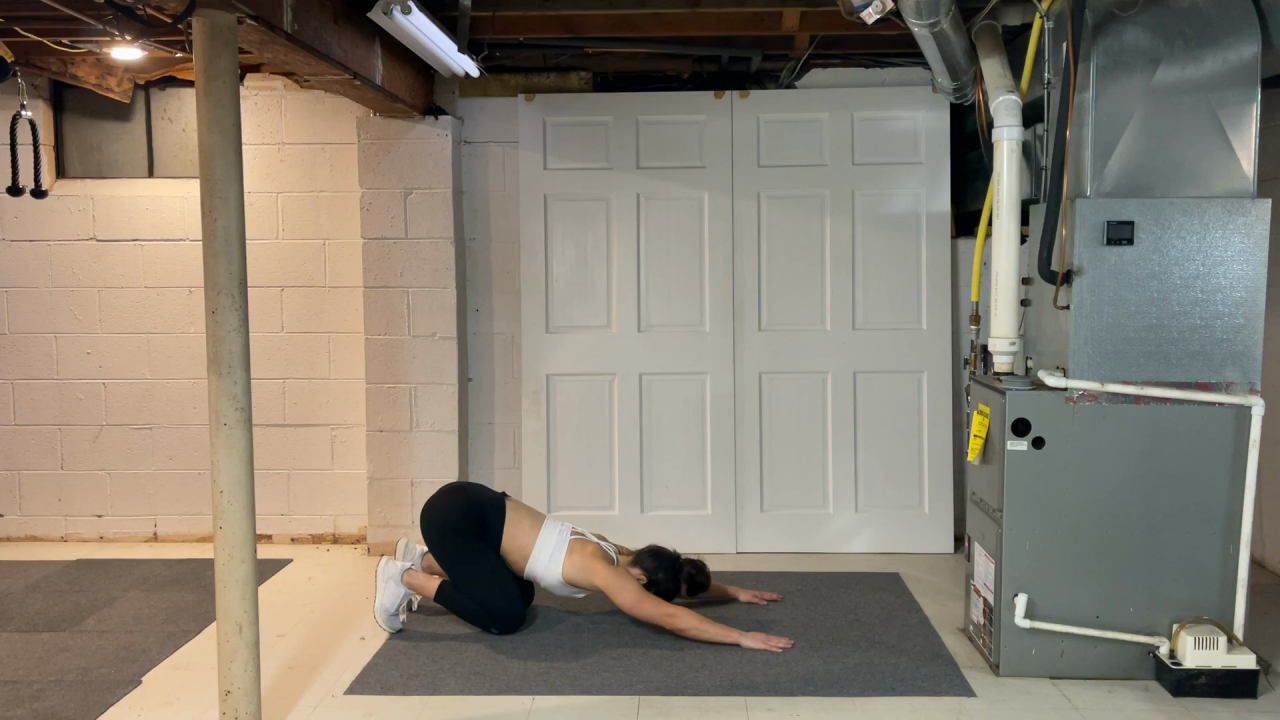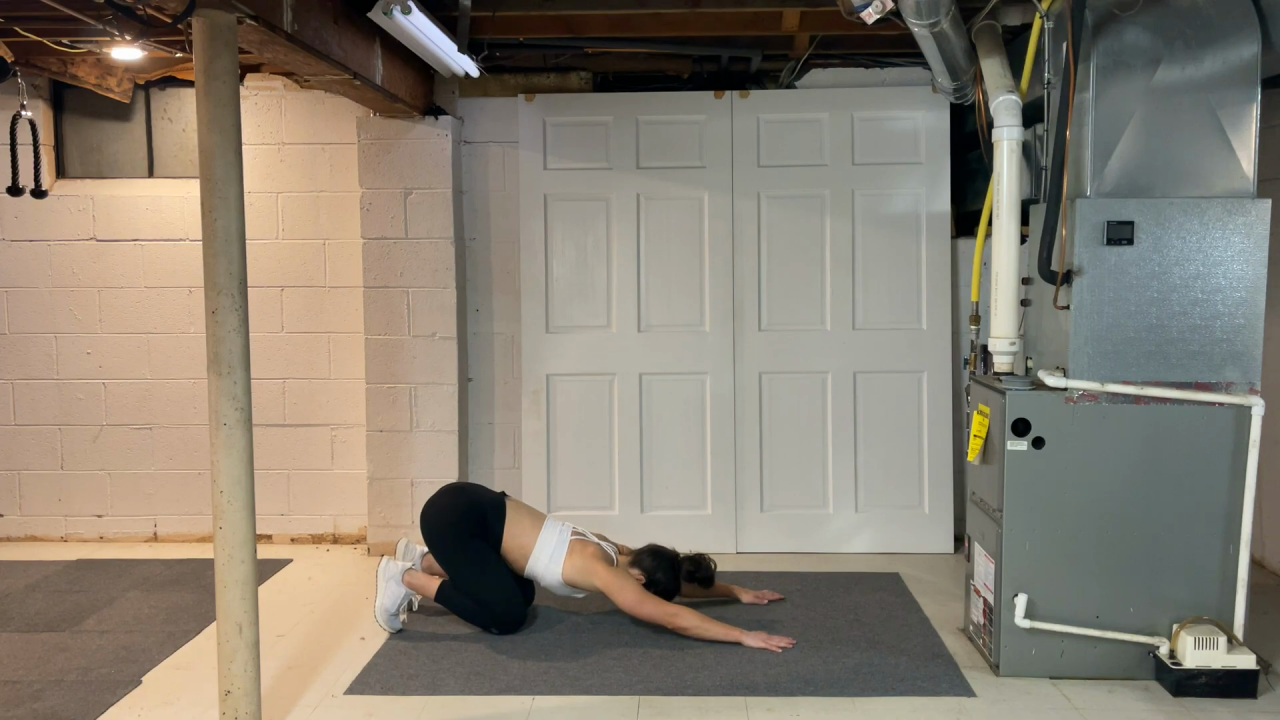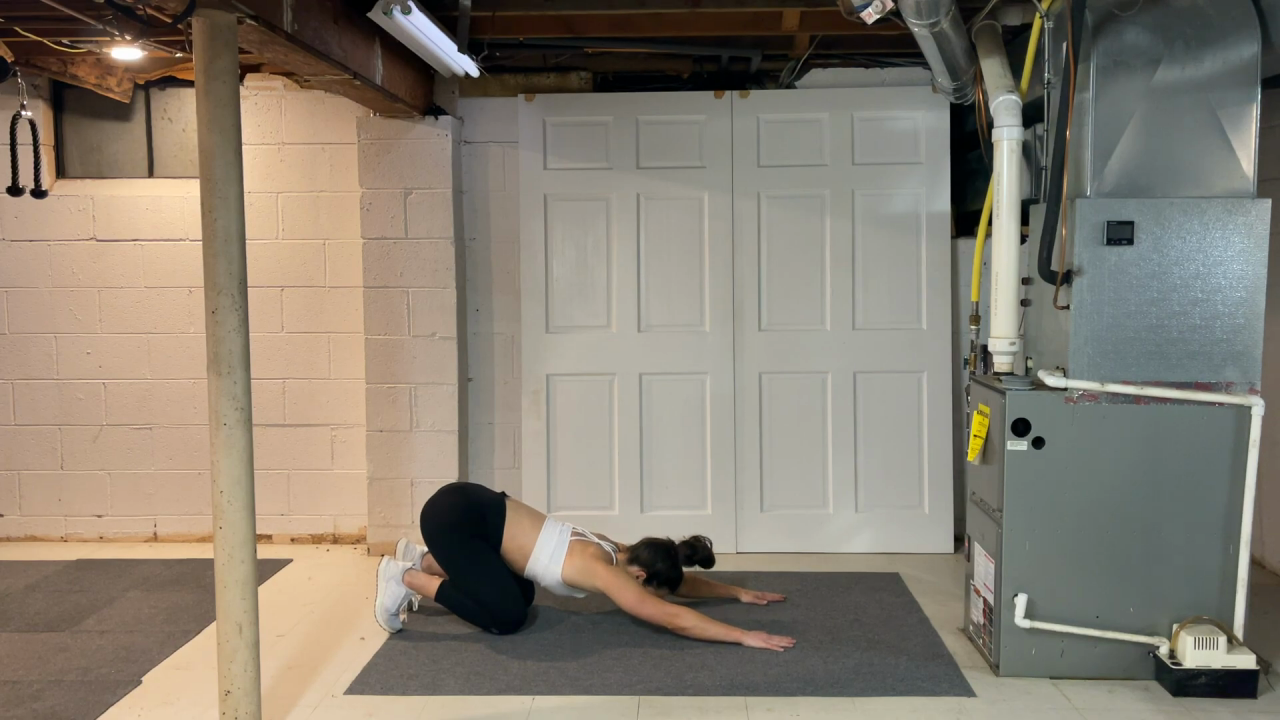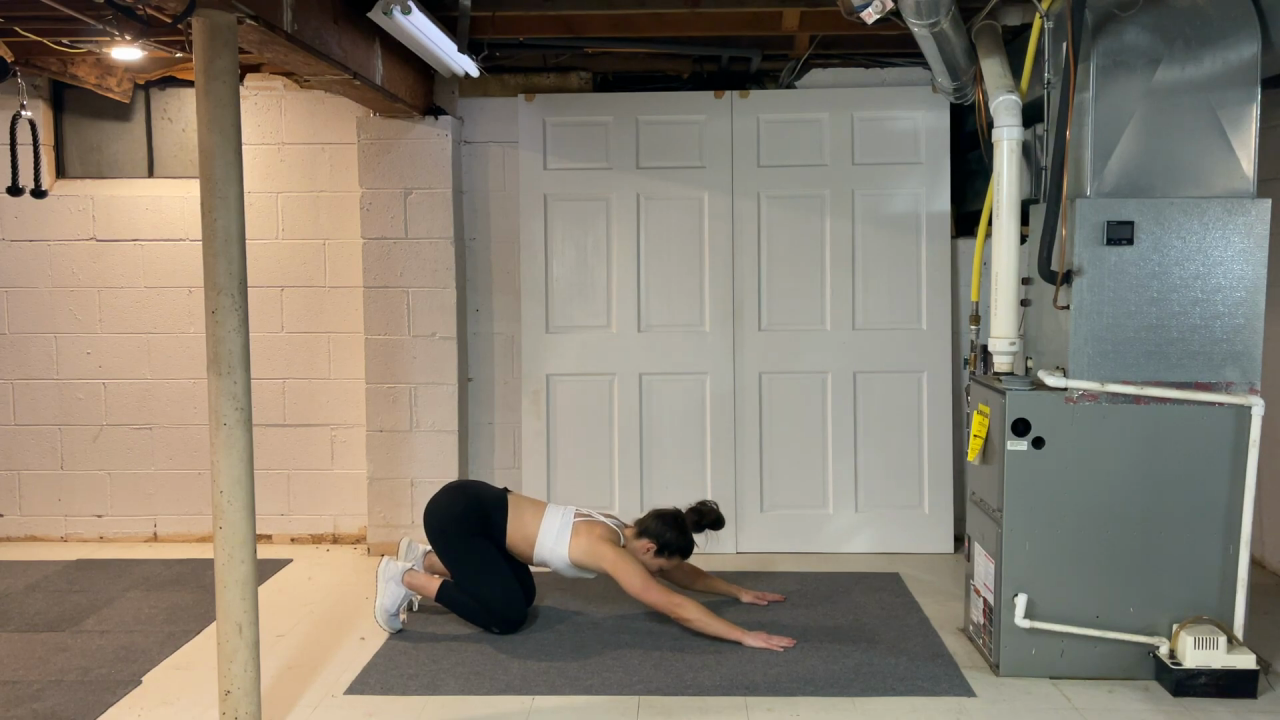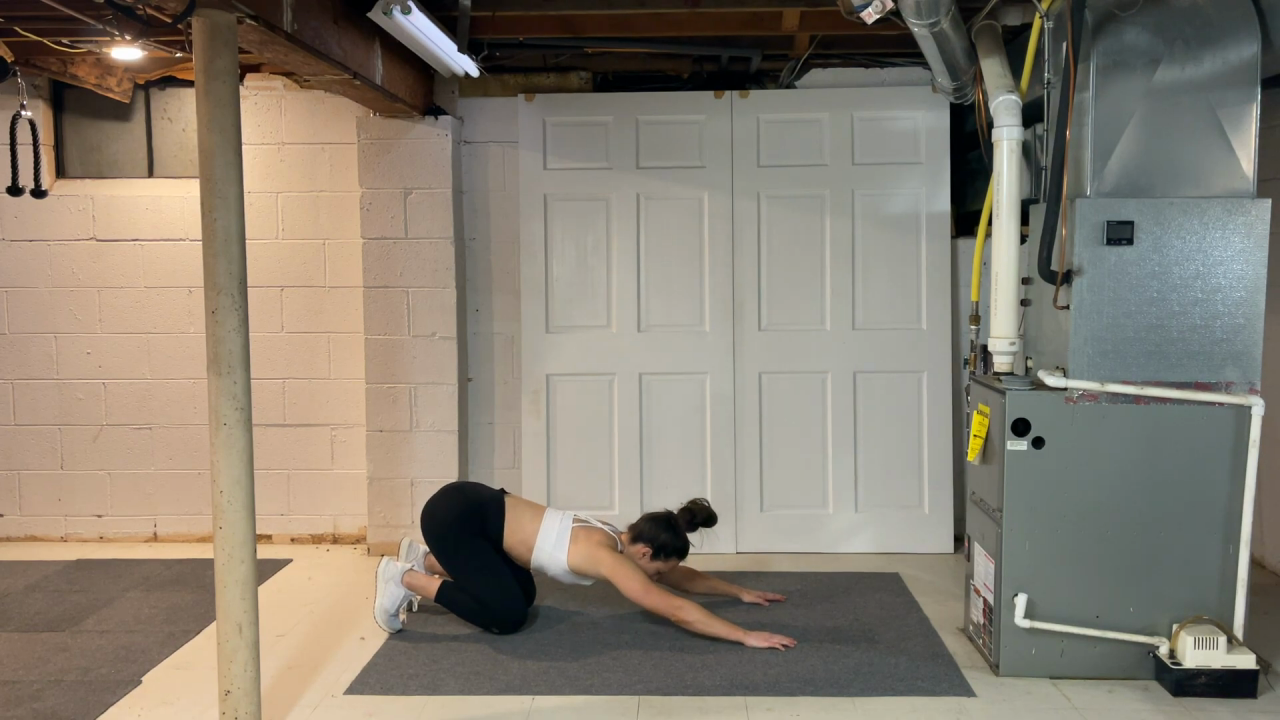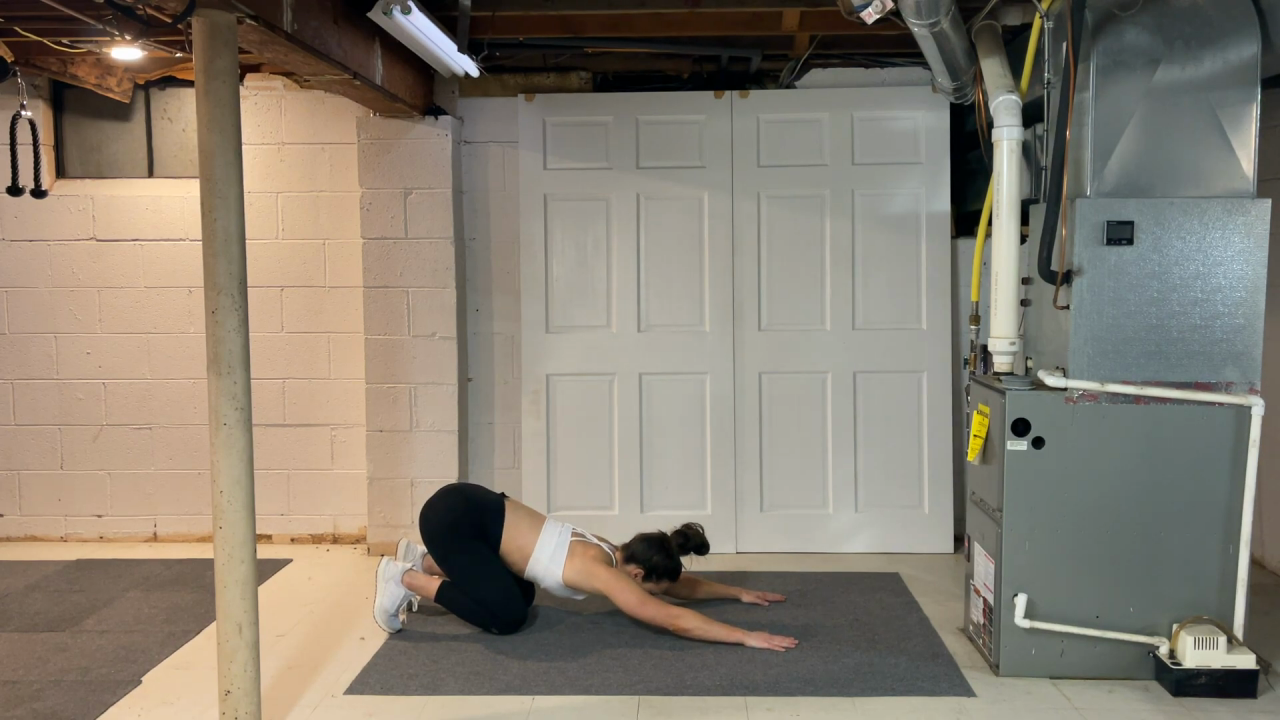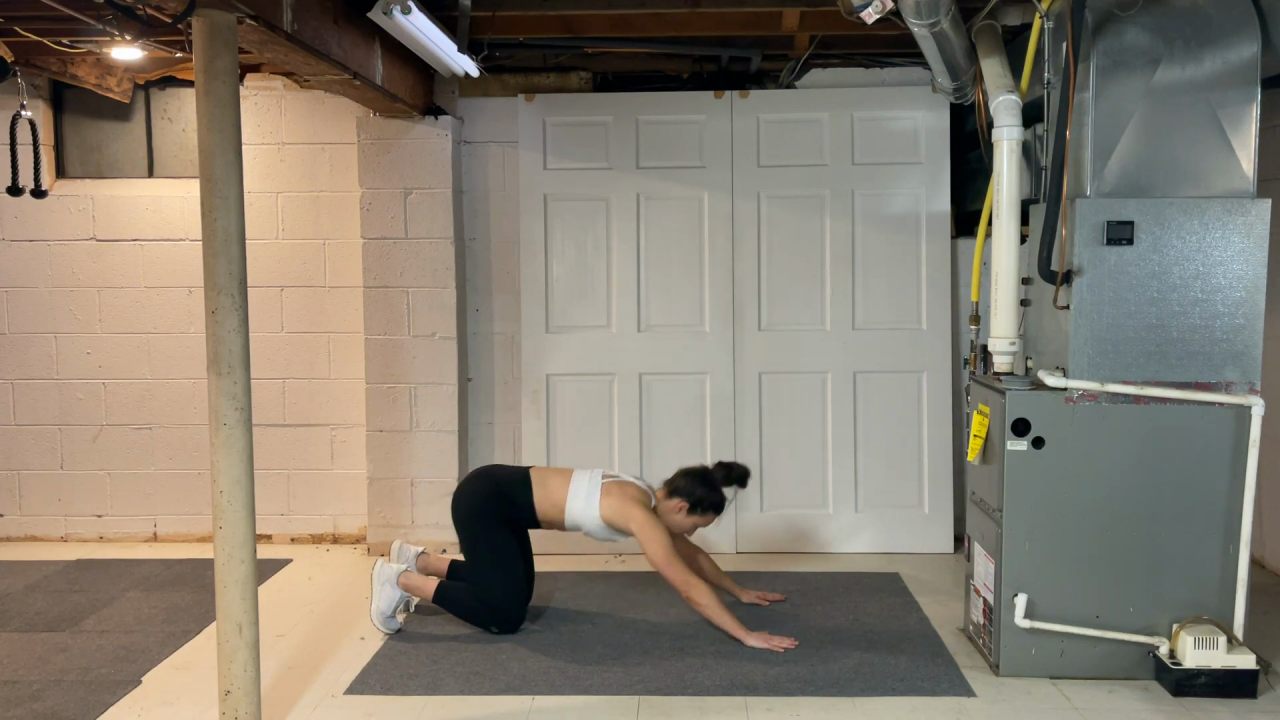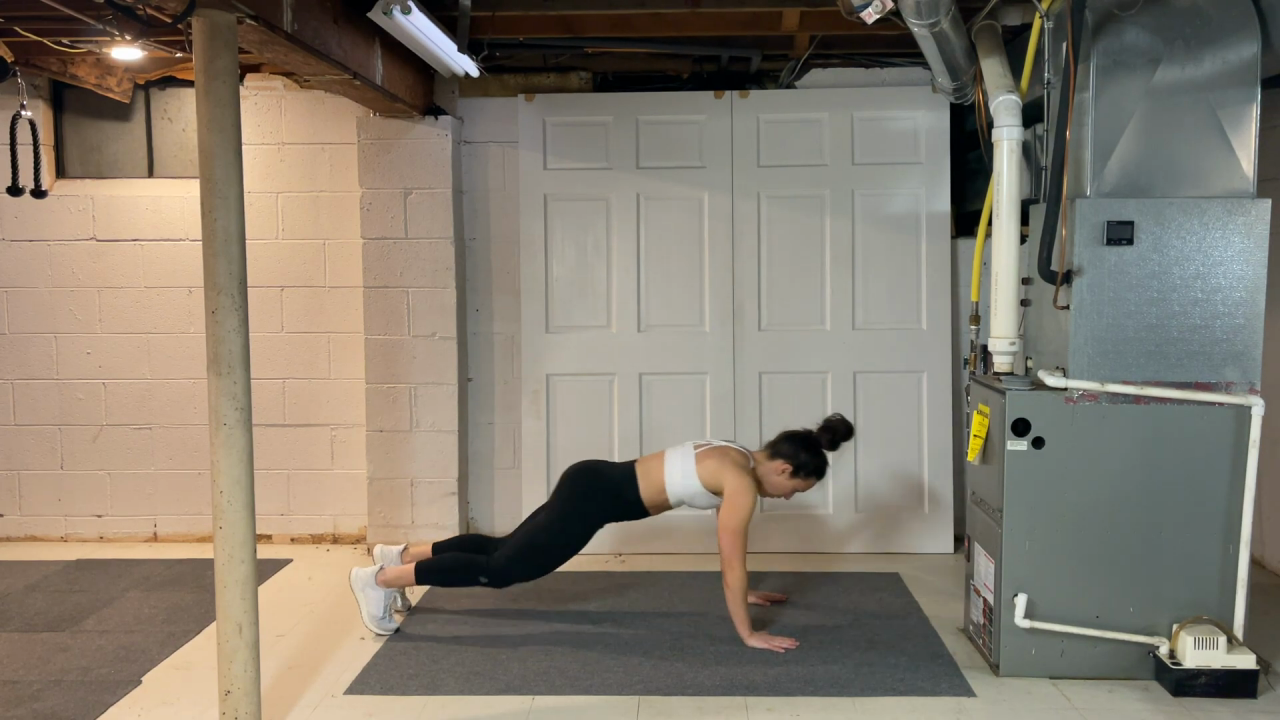
dt=0.3s
person 1, frame 1
left shoulder: (616, 555)
right shoulder: (606, 572)
left elbow: (680, 583)
right elbow: (672, 618)
left wrist: (737, 592)
right wrist: (743, 637)
left hip: (476, 508)
right hip: (455, 514)
left knee: (521, 596)
right knee: (505, 617)
left ankle: (423, 559)
right ankle: (404, 577)
person 1, frame 2
left shoulder: (617, 554)
right shoulder: (606, 572)
left elbow: (679, 582)
right elbow: (675, 617)
left wrist: (739, 592)
right wrist: (744, 636)
left hip: (476, 508)
right hip: (453, 514)
left knee: (521, 594)
right knee: (507, 617)
left ankle: (425, 559)
right ankle: (406, 577)
person 1, frame 3
left shoulder: (617, 552)
right shoulder: (606, 571)
left elbow: (681, 580)
right elbow: (674, 617)
left wrist: (739, 593)
right wrist: (745, 636)
left hip: (476, 508)
right hip: (453, 515)
left knee: (521, 595)
right knee: (507, 617)
left ankle: (423, 560)
right ankle: (405, 578)
person 1, frame 4
left shoulder: (620, 533)
right shoulder: (611, 551)
left elbow: (682, 573)
right elbow: (676, 606)
left wrist: (740, 592)
right wrist: (745, 636)
left hip: (477, 505)
right hip: (457, 513)
left knee: (523, 595)
right knee: (507, 617)
left ankle: (425, 558)
right ankle: (405, 578)
person 1, frame 5
left shoulder: (621, 541)
right shoulder: (608, 557)
left elbow: (682, 577)
right elbow: (676, 610)
left wrist: (741, 592)
right wrist: (746, 635)
left hip: (476, 507)
right hip: (453, 515)
left knee: (522, 596)
right knee: (507, 617)
left ankle: (425, 560)
right ankle: (404, 579)
person 1, frame 6
left shoulder: (618, 556)
right shoulder: (603, 573)
left elbow: (680, 583)
right elbow: (676, 618)
left wrist: (740, 593)
right wrist: (746, 636)
left hip: (475, 509)
right hip: (452, 517)
left knee: (521, 596)
right knee: (507, 617)
left ankle: (424, 560)
right ankle: (406, 578)
person 1, frame 7
left shoulder: (655, 502)
right shoulder: (643, 515)
left elbow: (690, 555)
right elbow: (688, 585)
left wrist: (739, 591)
right wrist: (745, 635)
left hip: (503, 494)
right hip: (484, 498)
left knee: (512, 593)
right knee: (503, 617)
left ankle: (417, 561)
right ankle: (399, 582)
person 1, frame 8
left shoulder: (740, 460)
right shoulder: (743, 480)
left elbow: (729, 536)
right elbow: (731, 564)
left wrist: (748, 593)
right wrist: (750, 635)
left hip: (595, 482)
right hip: (595, 494)
left knee: (505, 550)
right knee: (501, 568)
left ankle: (401, 554)
right ankle: (380, 579)
